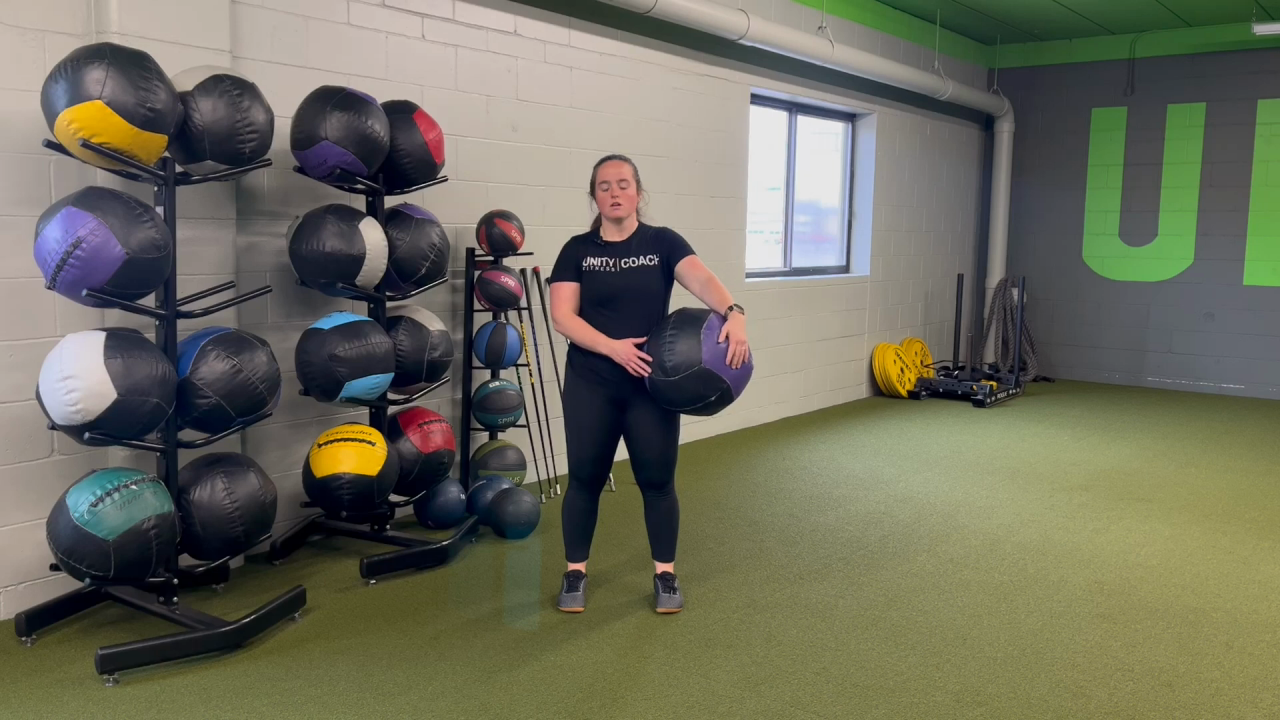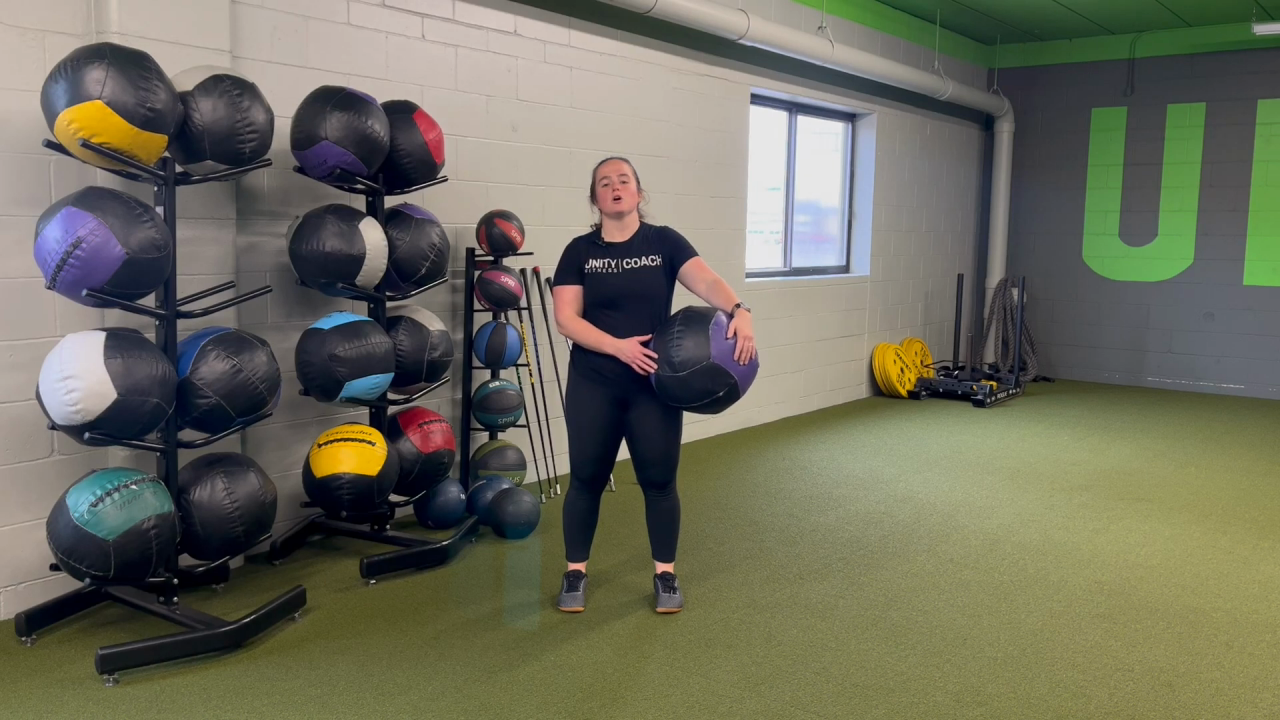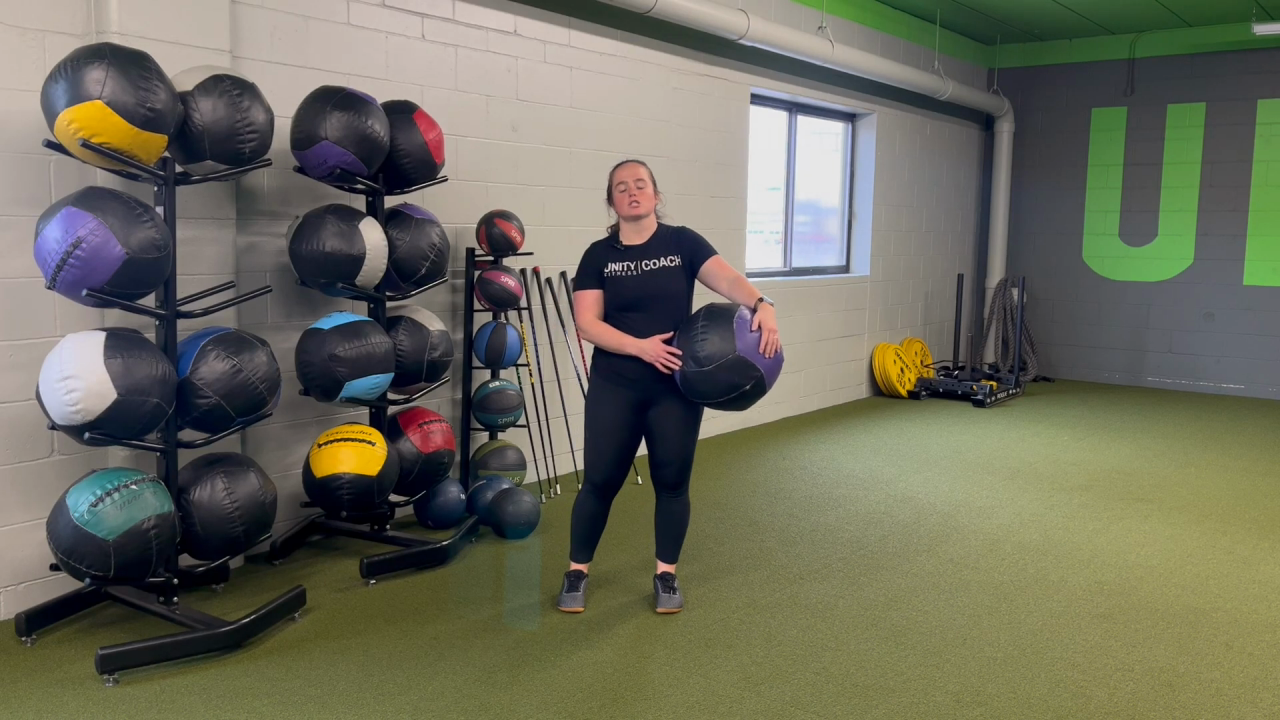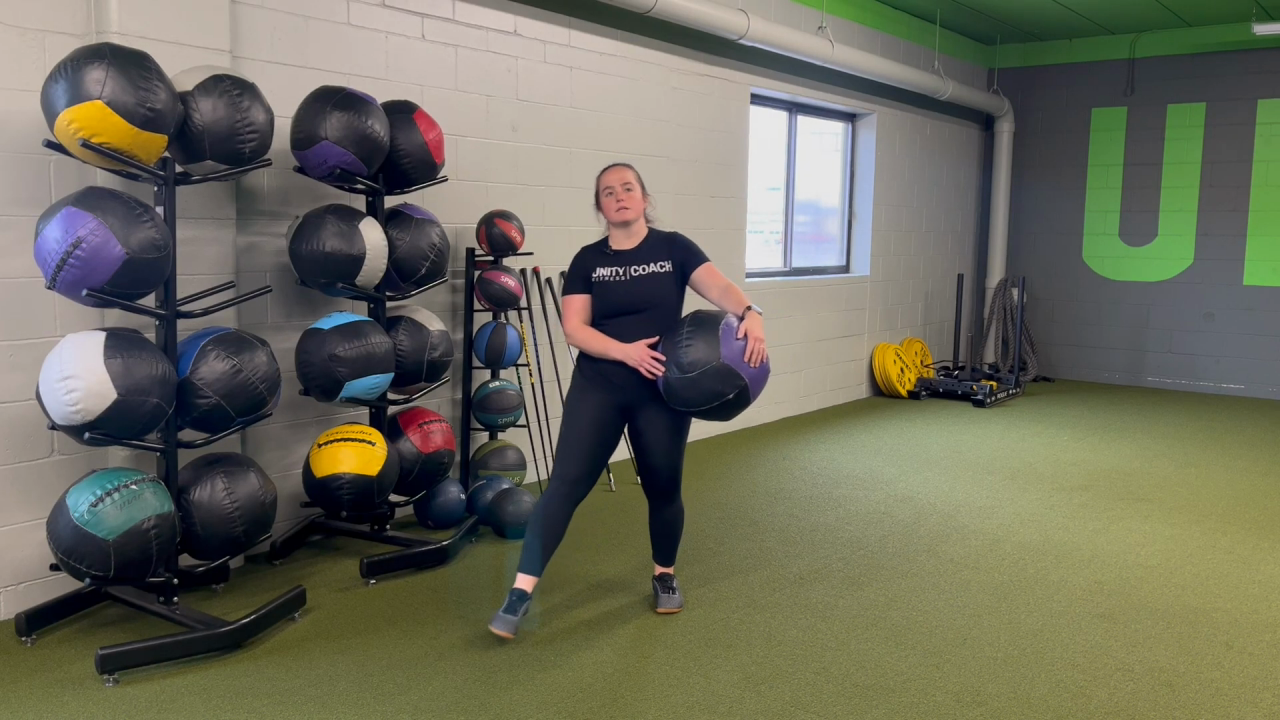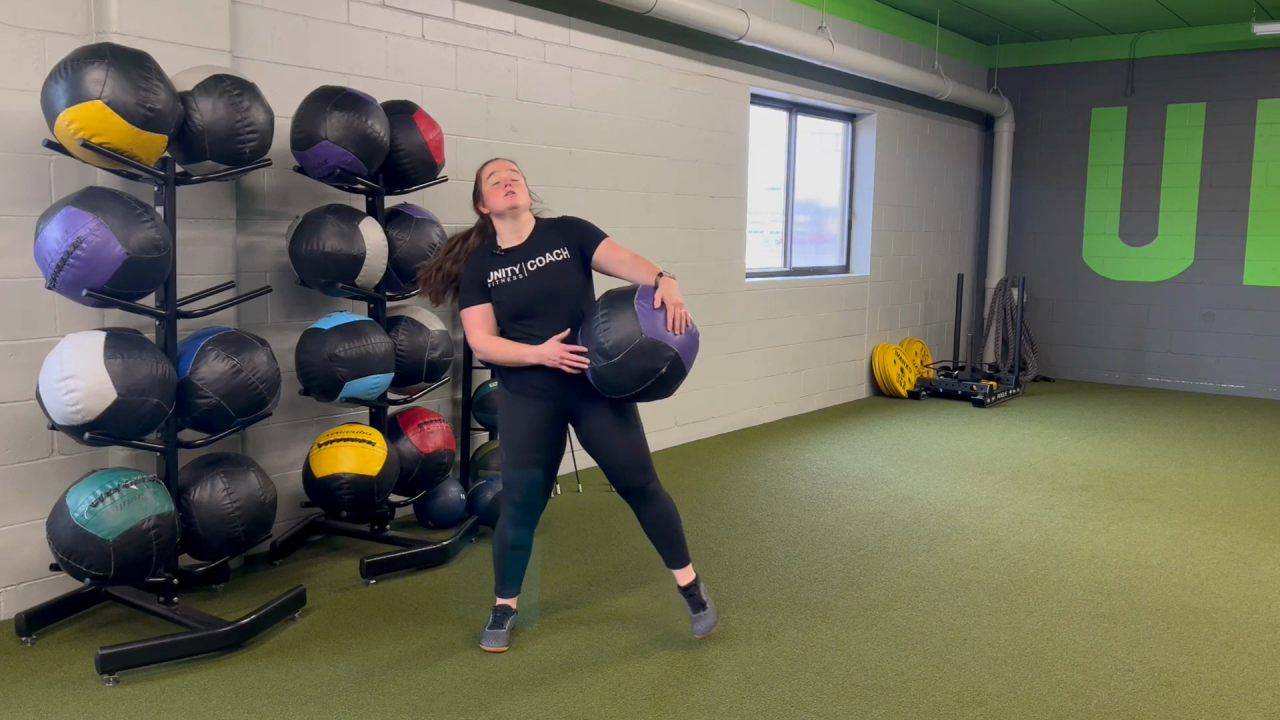
dt=0.7s
person 1, frame 1
left shoulder: (662, 242)
right shoulder: (578, 251)
left elbow: (701, 279)
right elbow: (562, 316)
left wrist: (733, 314)
right wrist: (612, 348)
left hip: (653, 385)
right hip: (591, 385)
left knee: (657, 480)
right knee: (585, 479)
left ankle: (665, 574)
right ankle: (575, 572)
person 1, frame 2
left shoulder: (664, 241)
right shoulder: (579, 251)
left elbow: (706, 281)
right elbow: (566, 319)
left wrist: (738, 311)
right wrist: (618, 346)
left hip: (654, 384)
right hip: (592, 386)
left knee: (659, 479)
right knee: (587, 479)
left ankle: (665, 574)
right ankle: (575, 571)
person 1, frame 3
left shoulder: (682, 242)
right shoulder: (599, 256)
left elbow: (727, 278)
right elbow: (588, 324)
left wrist: (762, 305)
right wrist: (640, 346)
left hip: (676, 386)
right hip: (614, 387)
left knee: (672, 481)
right knee: (600, 480)
left ankle: (666, 574)
right ankle: (577, 571)
person 1, frame 4
left shoulder: (673, 248)
right shoulder: (587, 261)
left elbow: (718, 286)
right elbow: (574, 329)
left wrist: (749, 314)
right wrist: (625, 351)
left hip: (661, 392)
right hip: (596, 389)
left knee: (663, 487)
right knee: (566, 484)
left ankle: (664, 575)
right ankle: (521, 591)
person 1, frame 5
left shoulder: (567, 232)
right shoulder: (478, 266)
left elbow: (622, 260)
right elbow: (481, 341)
left wrist: (663, 281)
right wrist: (540, 353)
left hip: (597, 384)
right hip: (528, 397)
left knee: (639, 484)
right knee: (521, 502)
left ankle: (689, 583)
right ankle: (504, 607)
